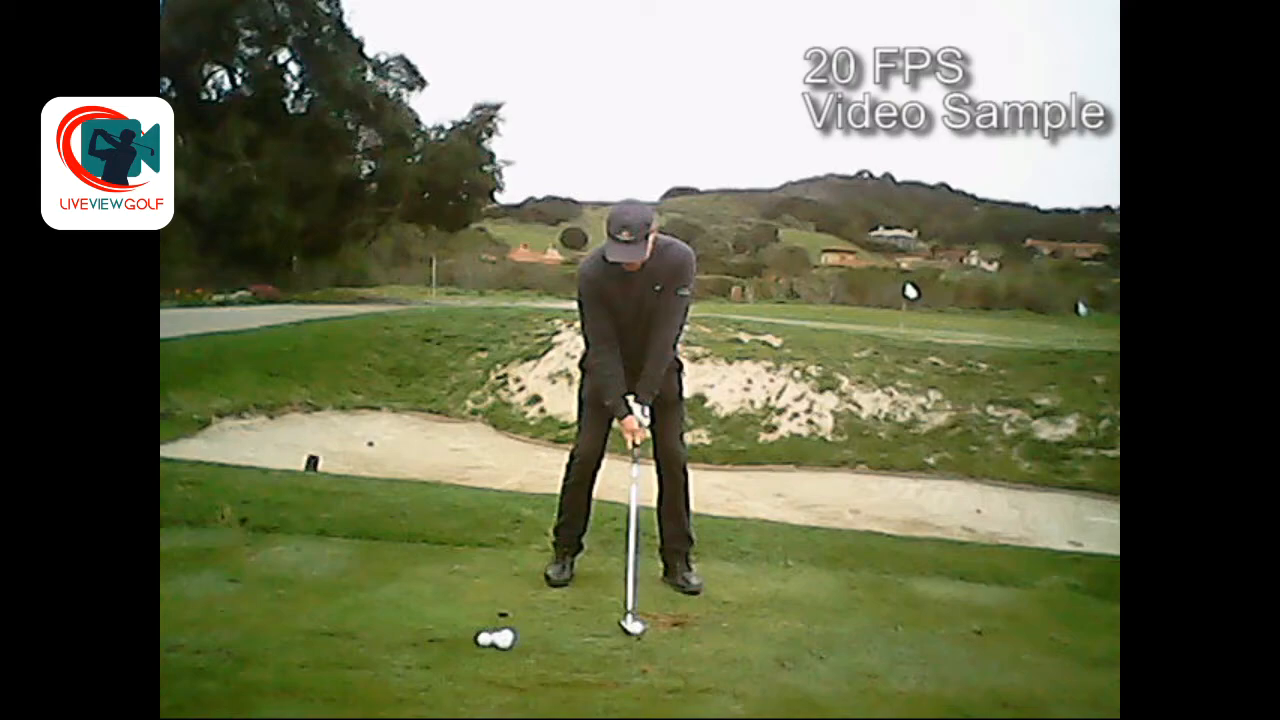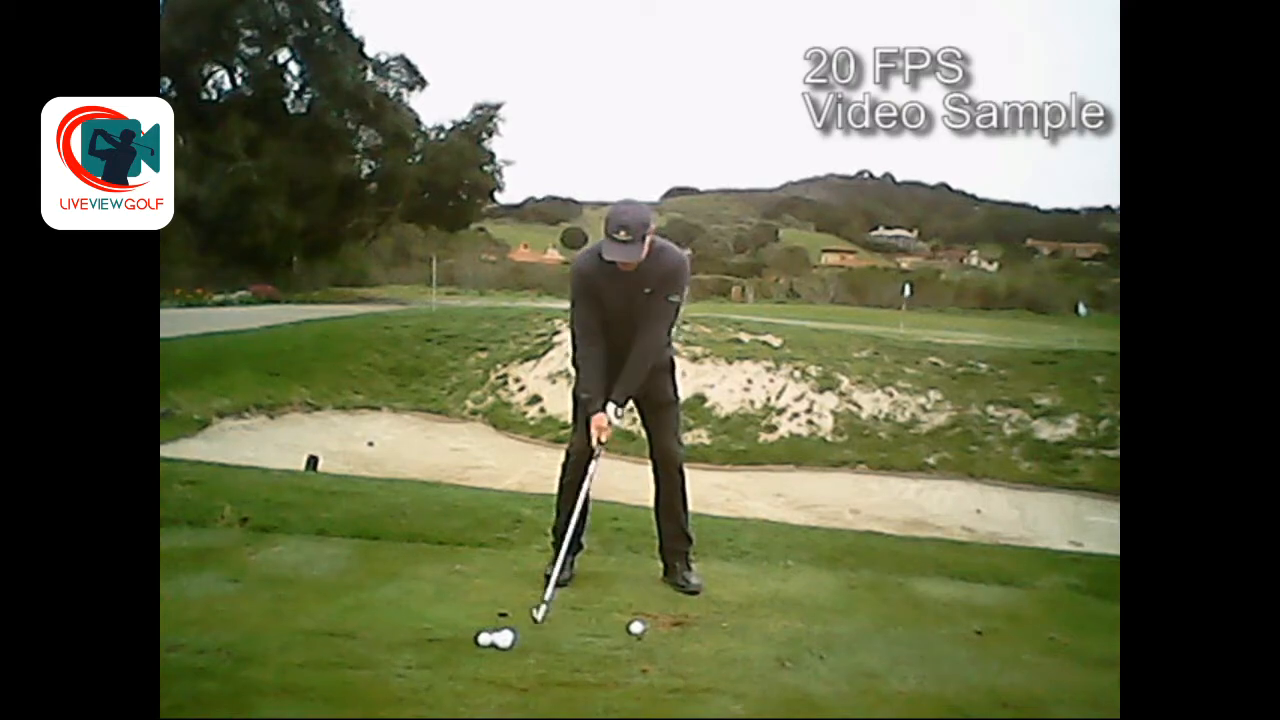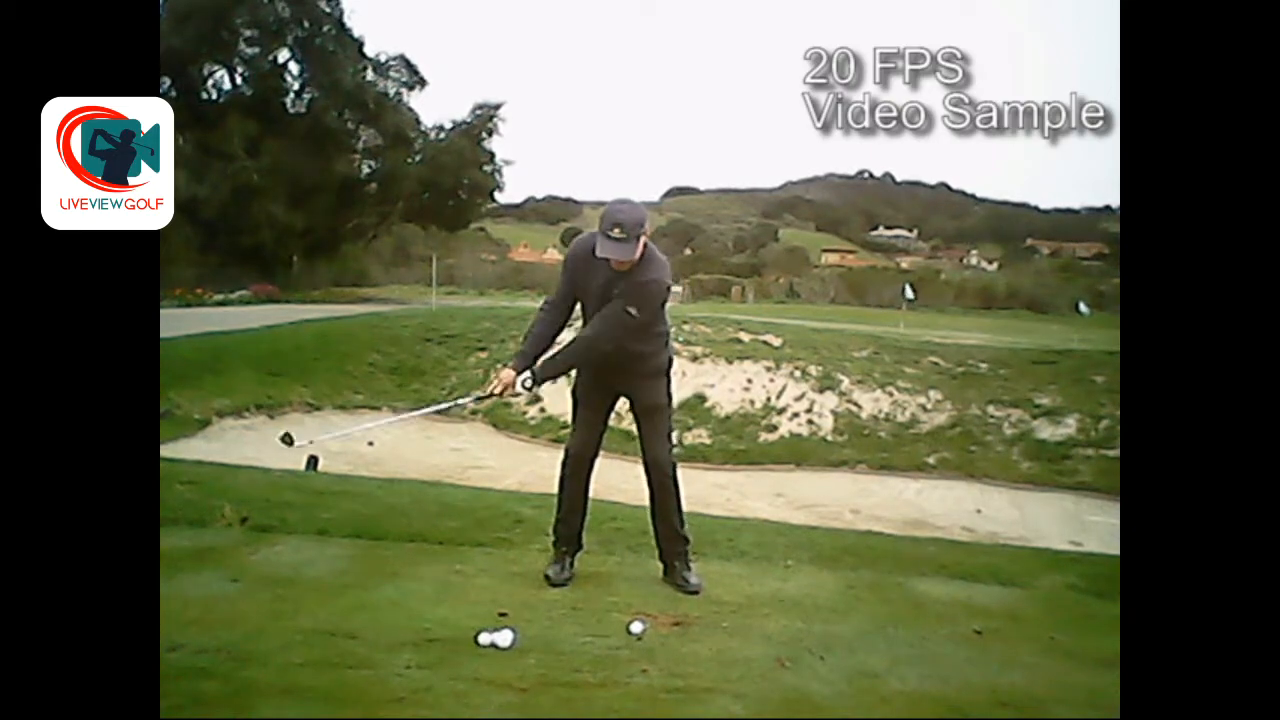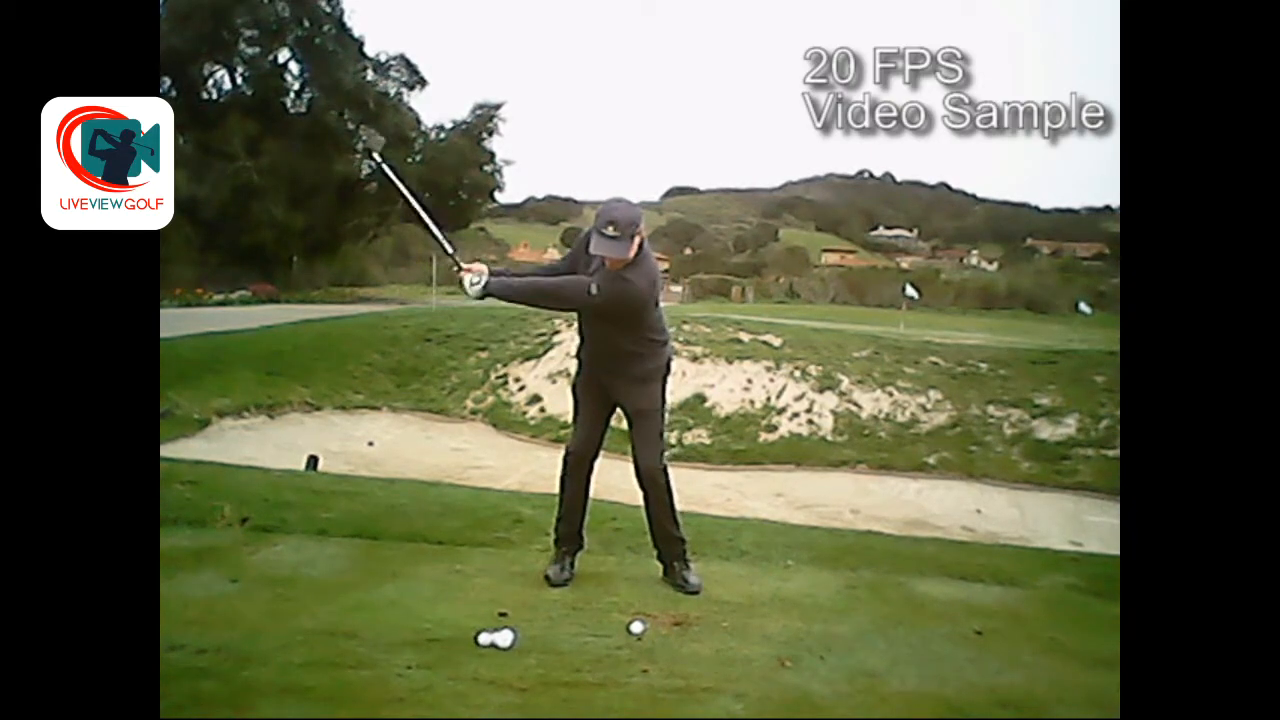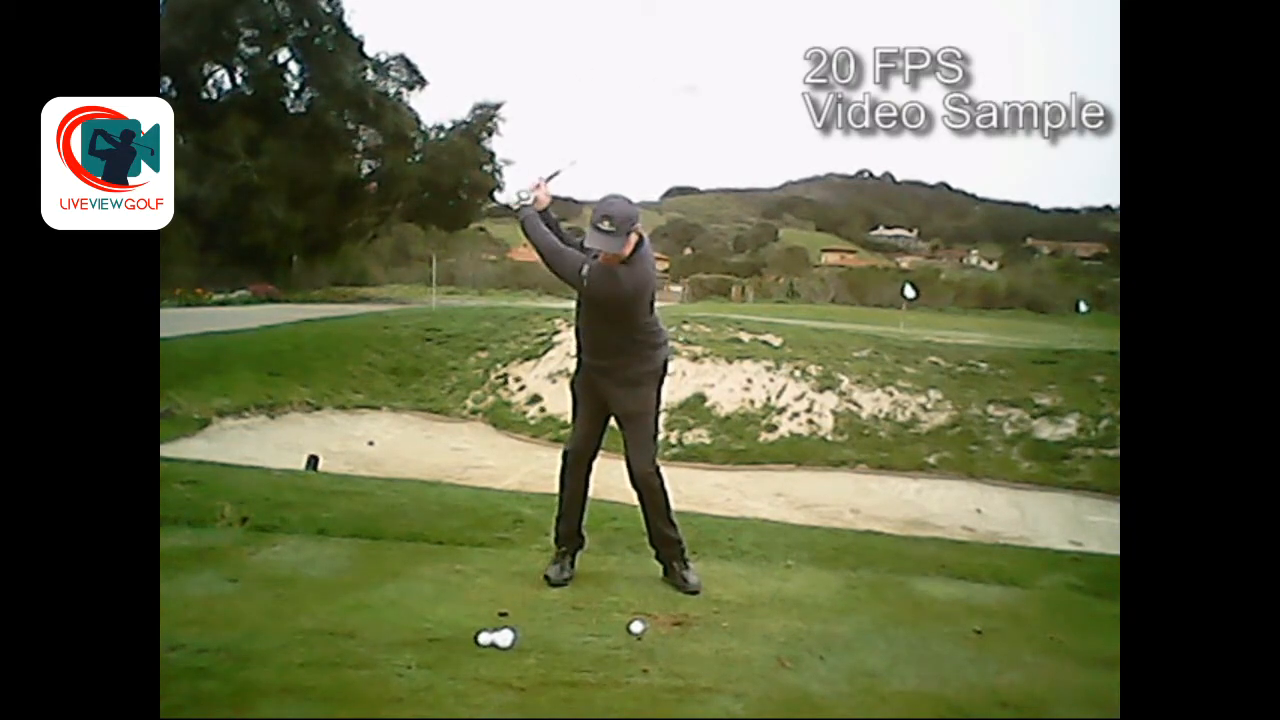
dt=0.5s
person 1, frame 1
left shoulder: (679, 259)
right shoulder: (592, 272)
left elbow: (665, 335)
right elbow: (601, 345)
left wrist: (643, 401)
right wrist: (620, 409)
left hip: (660, 369)
right hip: (605, 370)
left knee: (672, 459)
right knee: (585, 456)
left ankle: (677, 559)
right ankle: (565, 550)
person 1, frame 2
left shoulder: (673, 265)
right shoulder: (586, 267)
left elbow: (651, 338)
right elbow: (587, 339)
left wrist: (618, 401)
right wrist: (594, 405)
left hip: (651, 368)
right hip: (598, 366)
left knee: (668, 458)
right knee: (579, 454)
left ankle: (677, 559)
right ankle: (566, 550)
person 1, frame 3
left shoulder: (653, 279)
right shoulder: (582, 250)
left elbow: (597, 337)
right elbow: (557, 308)
left wrist: (534, 375)
right wrist: (517, 364)
left hip: (645, 370)
right hip: (595, 368)
left knee: (660, 462)
right knee: (578, 454)
left ankle: (675, 559)
right ankle: (565, 550)
person 1, frame 4
left shoulder: (634, 283)
right shoulder: (595, 239)
left elbow: (558, 295)
right elbow: (558, 272)
left wrist: (490, 285)
right wrist: (494, 274)
left hip: (640, 375)
right hip: (595, 366)
left knee: (650, 466)
right knee: (579, 455)
left ankle: (674, 559)
right ankle: (566, 549)
person 1, frame 5
left shoulder: (622, 281)
right shoulder: (615, 238)
left elbow: (556, 257)
right elbow: (572, 253)
left wrist: (526, 212)
right wrist: (542, 211)
left hip: (635, 376)
right hip: (594, 367)
left knee: (642, 468)
right knee: (576, 456)
left ankle: (673, 559)
right ankle: (566, 549)
